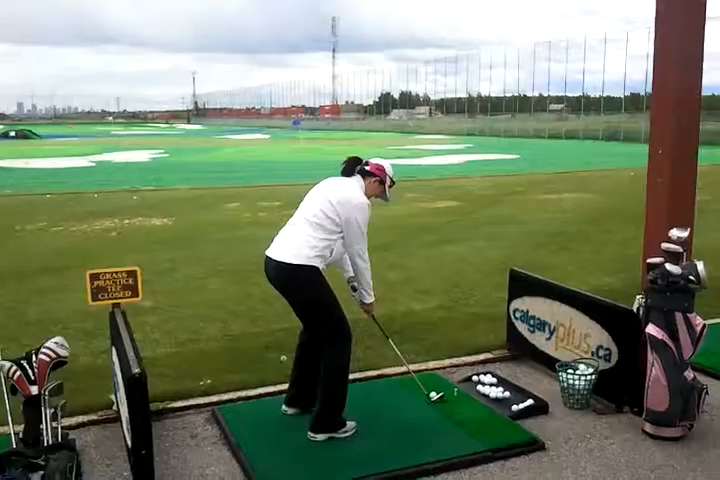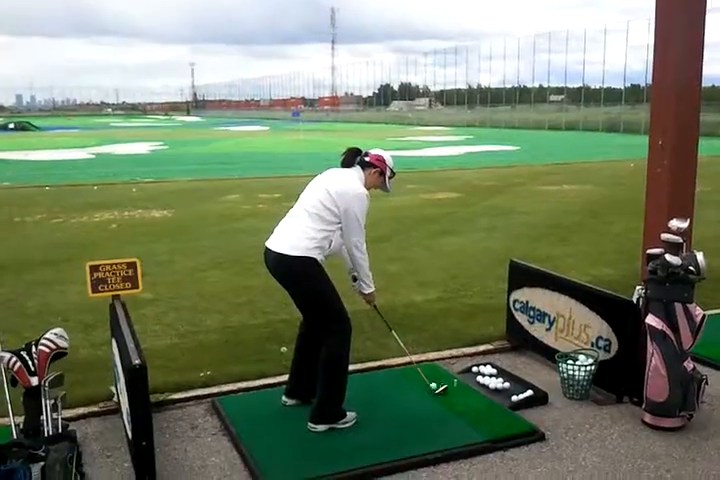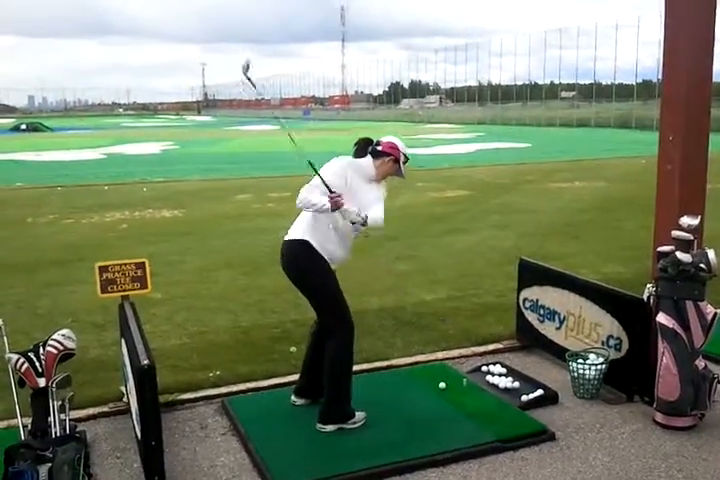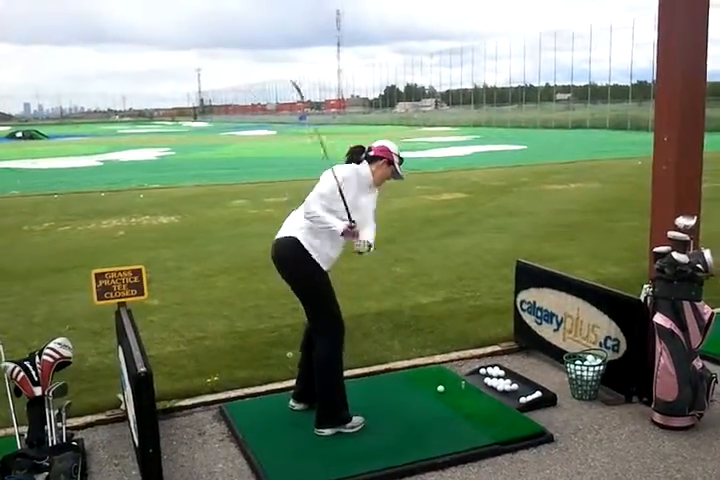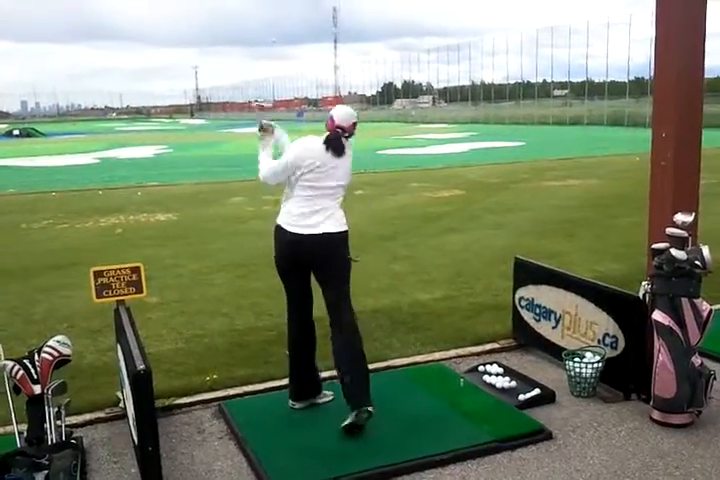
dt=0.5s
person 1, frame 1
left shoulder: (334, 184)
right shoulder: (357, 202)
right elbow: (358, 253)
left wrist: (351, 279)
right wrist: (366, 296)
left hip: (276, 261)
right hip: (298, 269)
left knee: (316, 328)
right knee: (338, 336)
left ankle: (298, 399)
right ankle: (326, 423)
person 1, frame 2
left shoulder: (335, 176)
right shoulder: (356, 192)
right elbow: (356, 245)
left wrist: (355, 275)
right wrist: (367, 286)
left hip: (277, 252)
right hip: (297, 260)
left knee: (316, 319)
right knee: (338, 327)
left ankle: (298, 390)
right ankle: (326, 414)
person 1, frame 3
left shoulder: (376, 187)
right shoulder: (346, 166)
left elbow: (376, 217)
right elbow: (304, 199)
left wrist: (354, 214)
right wrist: (329, 205)
left hip: (317, 255)
right hip: (303, 250)
left knee: (329, 319)
right knee: (341, 326)
left ankle: (308, 390)
right ankle: (335, 414)
person 1, frame 4
left shoulder: (370, 192)
right shoulder: (346, 174)
left elbow: (367, 225)
right elbow: (311, 208)
left wrist: (365, 241)
right wrist: (341, 227)
left hip: (299, 252)
right hip: (297, 250)
left knee: (319, 321)
right knee: (331, 328)
left ankle: (305, 394)
right ankle: (331, 417)
person 1, frame 5
left shoulder: (305, 146)
right shoulder: (348, 160)
left elbow: (269, 177)
left wrist: (265, 142)
right wrist: (276, 134)
left hip: (289, 237)
right hip: (330, 240)
left knee: (298, 313)
right knee: (342, 317)
left ankle: (302, 391)
right ankle: (359, 401)
